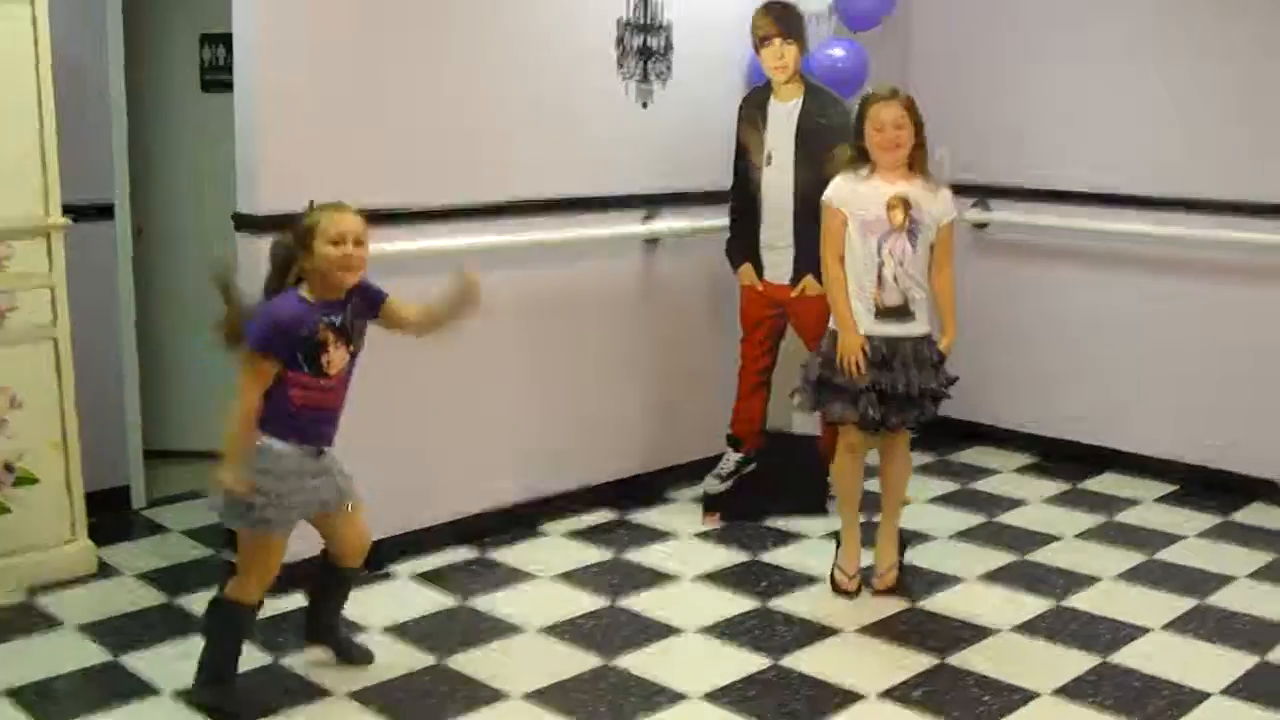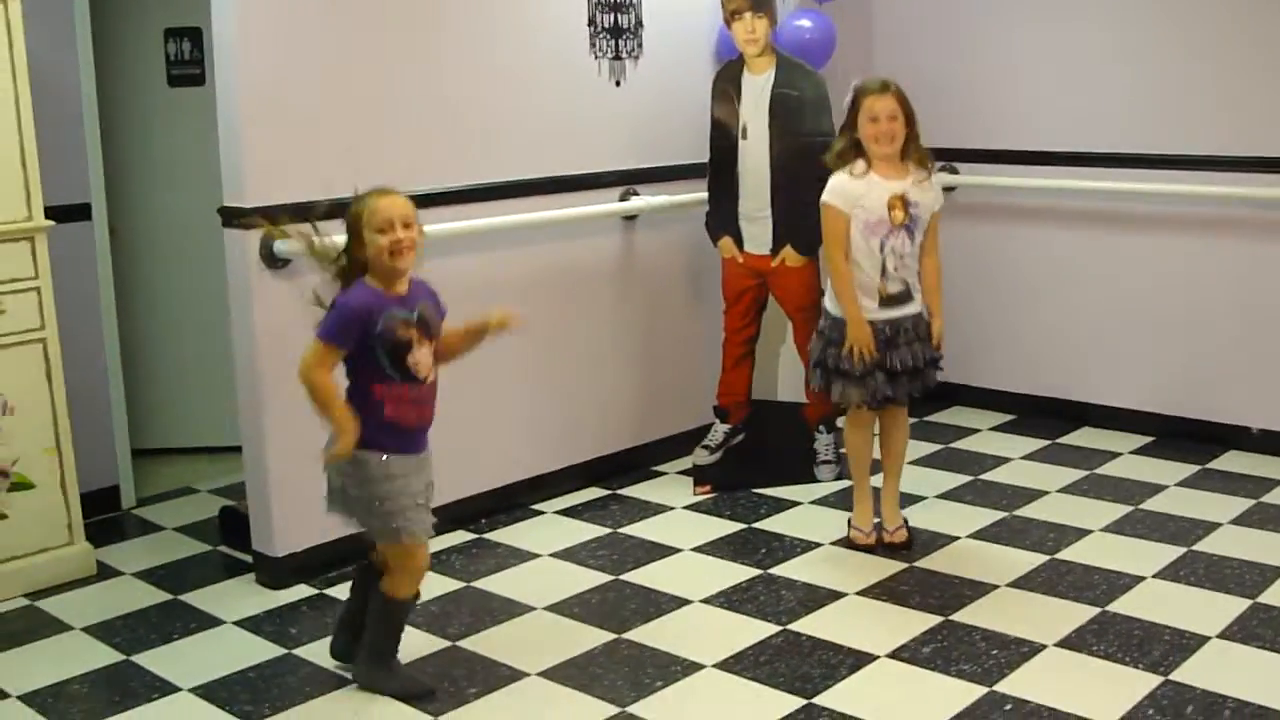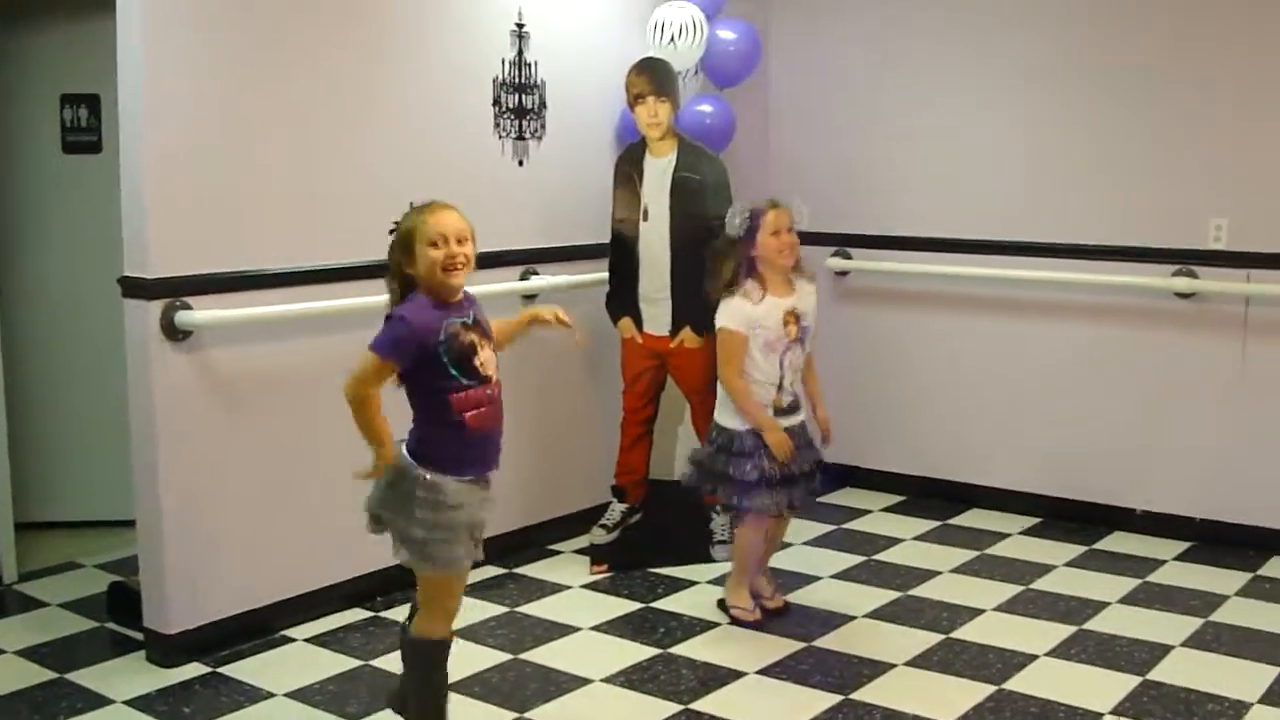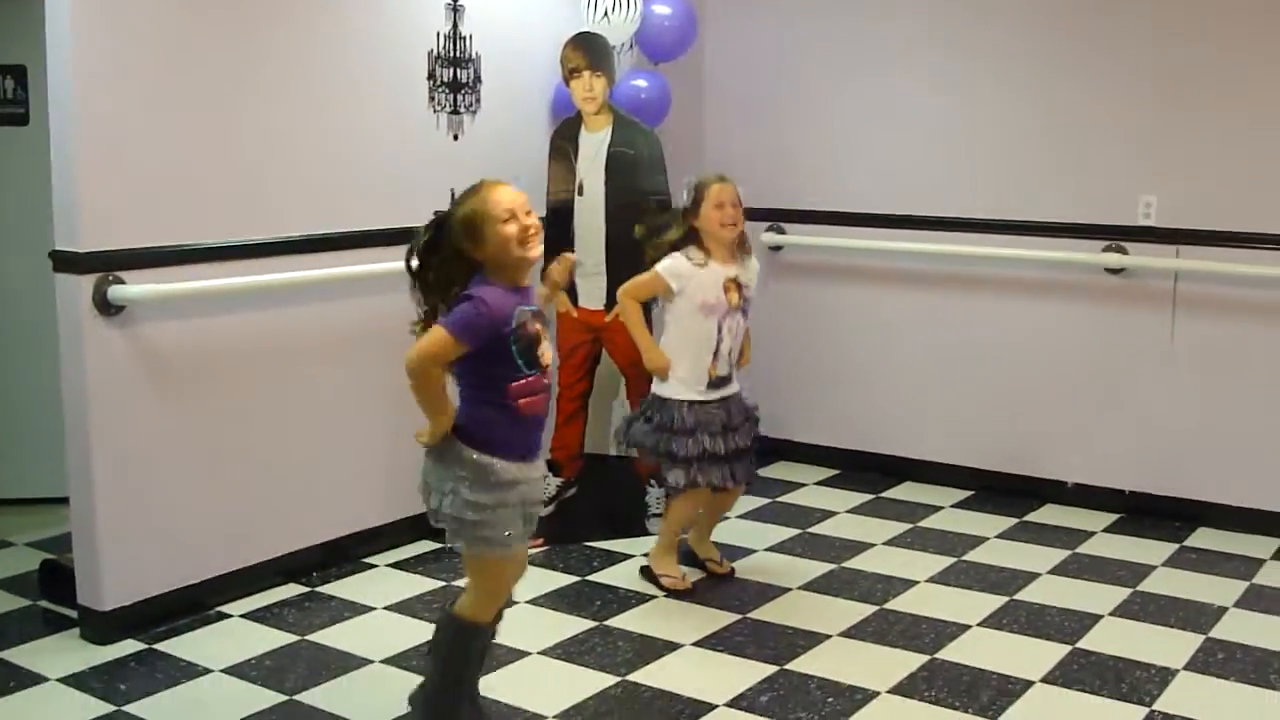
dt=1s
person 1, frame 1
left shoulder: (360, 298)
right shoulder: (283, 313)
left elbow: (417, 320)
right elbow: (250, 390)
left wrist: (458, 299)
right wrist: (232, 463)
left hip: (314, 453)
right hip: (274, 454)
left knee: (353, 545)
right knee: (258, 573)
left ankle: (324, 627)
right ankle: (215, 677)
person 1, frame 2
left shoulder: (424, 294)
right shoulder: (357, 304)
left elbow: (440, 348)
right elbow: (313, 369)
left wrist: (484, 327)
right wrist: (345, 426)
left hip: (408, 451)
right hip: (375, 456)
left knee: (393, 552)
right knee: (411, 561)
left ankle: (351, 640)
right ankle: (376, 660)
person 1, frame 3
left shoulder: (466, 302)
right shoulder: (412, 320)
right elbow: (359, 386)
left wrist: (531, 315)
right wrist: (384, 453)
left hip: (469, 477)
right hip: (434, 480)
left knee: (440, 598)
right knee: (439, 605)
person 1, frame 4
left shoulder: (520, 288)
right shoulder: (485, 302)
right elbow: (420, 360)
left wrist: (549, 288)
right wrist: (441, 423)
left hip: (516, 461)
right hip: (483, 463)
left knee: (503, 578)
right knee: (489, 590)
person 2, frame 1
left shoulder: (830, 112)
right shoulder: (752, 106)
right elbow: (741, 186)
left wrist: (824, 270)
right wrist: (739, 256)
left hip: (810, 272)
right hip: (760, 270)
right knee: (753, 364)
left ankle: (837, 460)
right ankle: (742, 450)
person 2, frame 2
left shoulder: (804, 83)
right shoulder: (725, 82)
left elbow: (823, 166)
right elbow: (718, 160)
left wrist: (804, 239)
right wrist: (719, 228)
left hip: (790, 243)
right hip: (739, 242)
left knee: (811, 339)
right knee: (737, 336)
left ankle: (823, 428)
right ankle: (729, 420)
person 2, frame 3
left shoulder: (705, 167)
right shoulder: (628, 164)
left elbow: (721, 250)
right elbow: (620, 242)
left wrist: (702, 321)
right wrist: (619, 311)
left hip: (689, 326)
right hip: (639, 324)
left knee: (708, 420)
right knee: (635, 416)
left ankle: (719, 509)
right ankle: (626, 500)
person 2, frame 4
left shoulder: (640, 141)
right shoulder: (563, 139)
left elbow: (657, 222)
right elbow: (555, 215)
left hip: (624, 299)
right hip: (573, 298)
left knee: (642, 394)
right knee: (570, 391)
left ankle: (653, 482)
right ankle: (562, 474)
person 3, frame 1
left shoulder: (936, 197)
right shoulder: (846, 188)
left elbow: (941, 270)
right elbow: (832, 263)
left wrist: (948, 331)
right wrist: (846, 328)
left hip: (911, 337)
right hip: (858, 337)
left knee: (897, 437)
right knee: (852, 437)
left ankle: (887, 540)
right ankle: (850, 540)
person 3, frame 2
left shoulder: (925, 184)
right shoulder: (844, 185)
left elbow: (928, 256)
right elbow: (836, 258)
left wrist: (936, 313)
right wrist: (855, 320)
left hip: (905, 317)
right hip: (854, 319)
left knee: (896, 407)
right knee: (861, 409)
left ankle: (891, 503)
right ankle: (862, 505)
person 3, frame 3
left shoulder: (805, 292)
right shoulder: (739, 304)
right elbow: (729, 374)
left wrist: (818, 408)
right wrist: (766, 427)
left hip: (789, 423)
right hip: (745, 427)
left knee: (782, 511)
right knee: (758, 513)
left ankle: (759, 577)
right ankle: (737, 589)
person 3, frame 4
left shoulder: (747, 264)
right shoulder: (682, 266)
right elbow: (627, 296)
left wrist: (744, 344)
right wrist: (649, 349)
left hip: (724, 394)
right hip: (681, 395)
left knee: (732, 482)
right knee: (695, 486)
left ankle: (699, 542)
right ankle: (661, 555)
